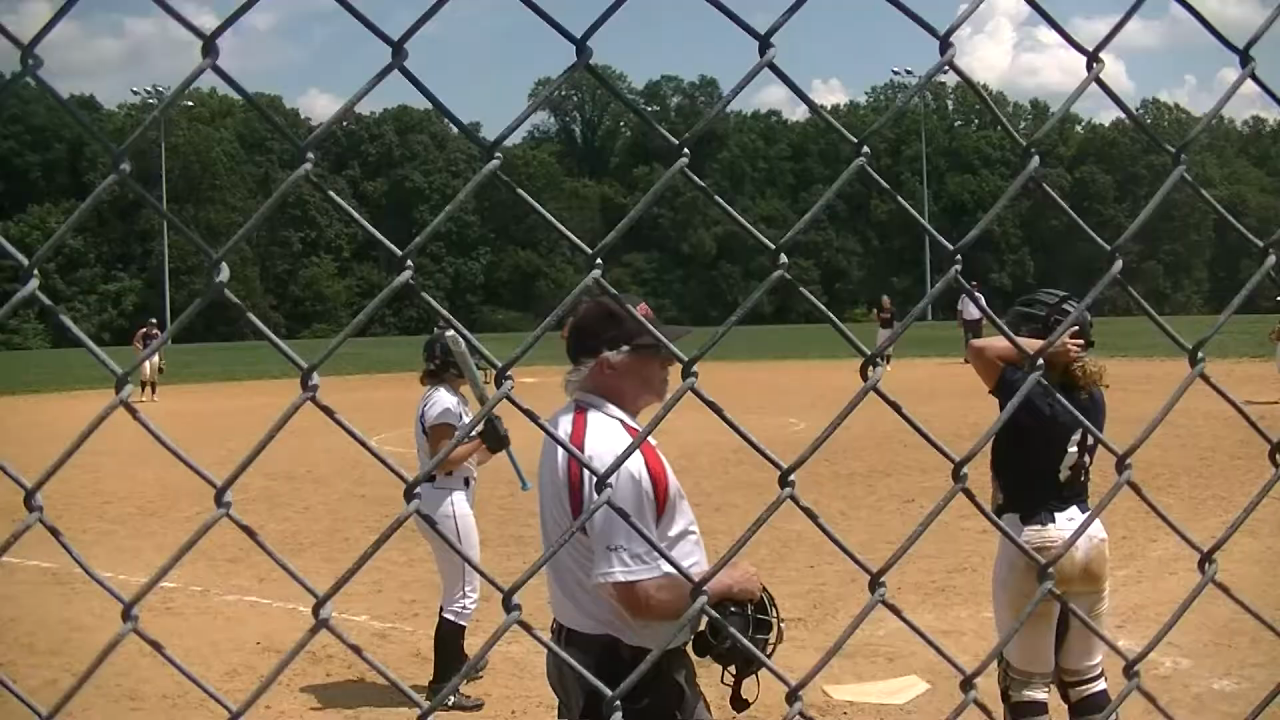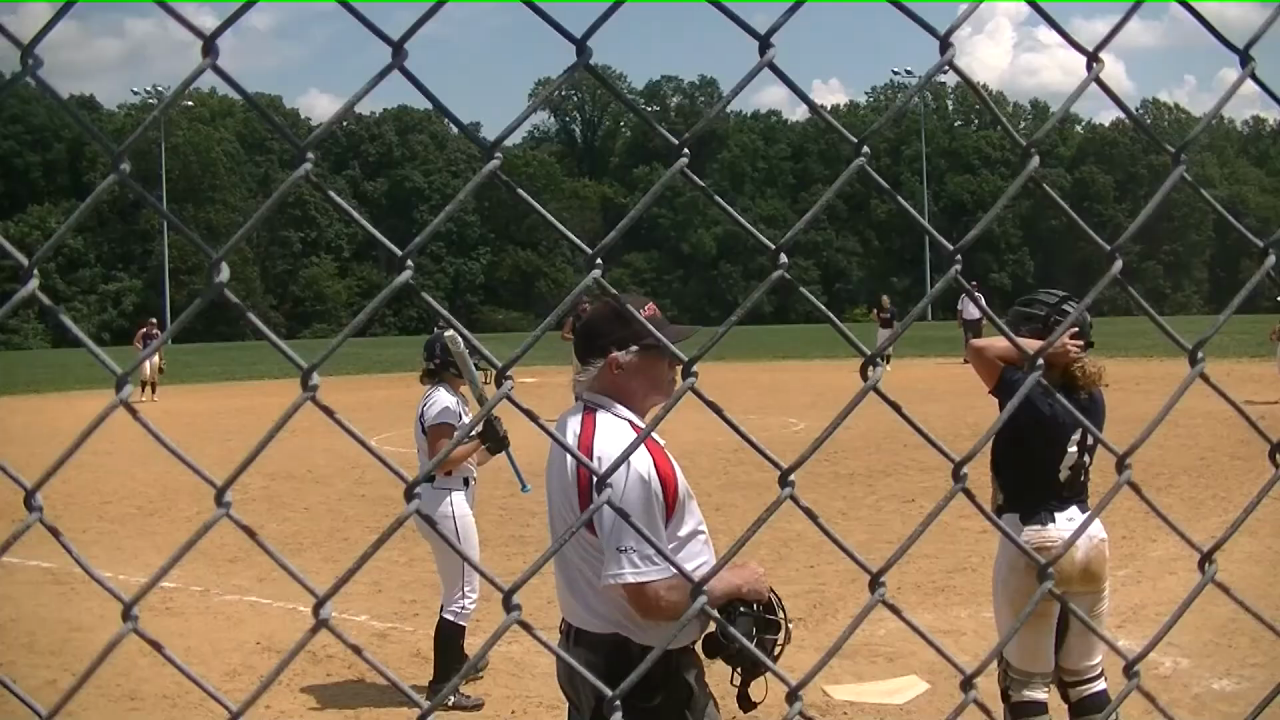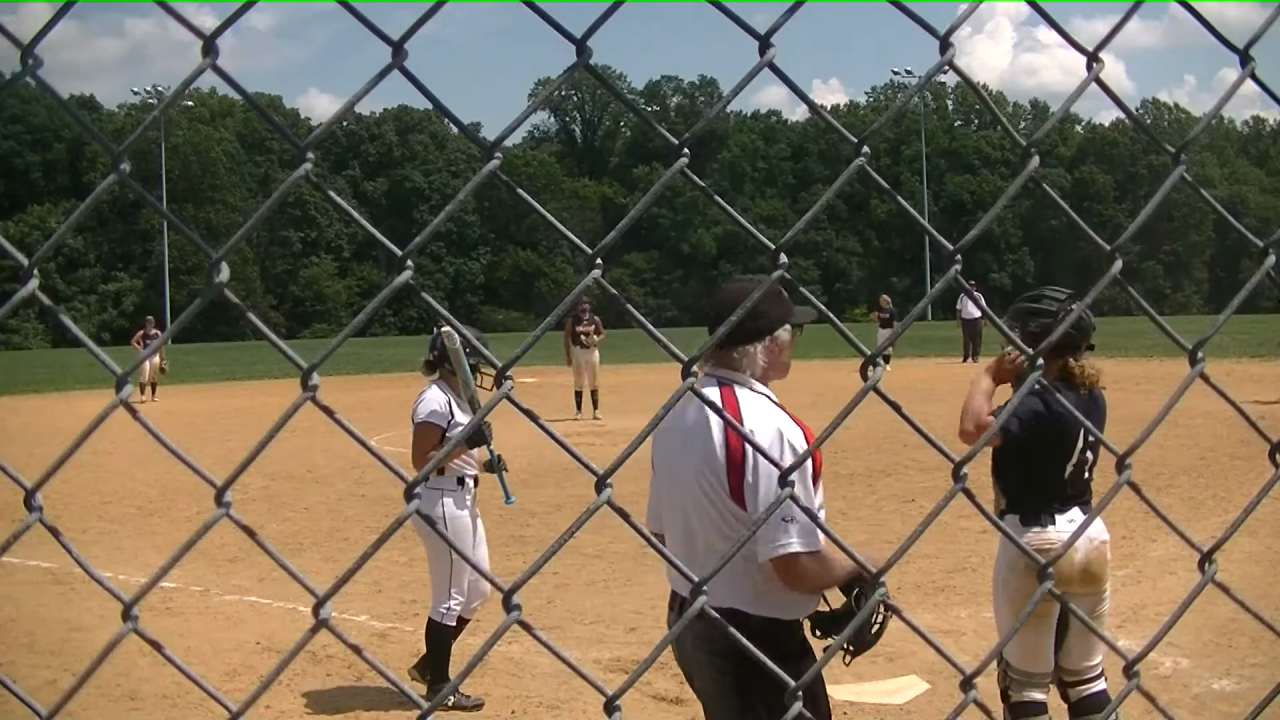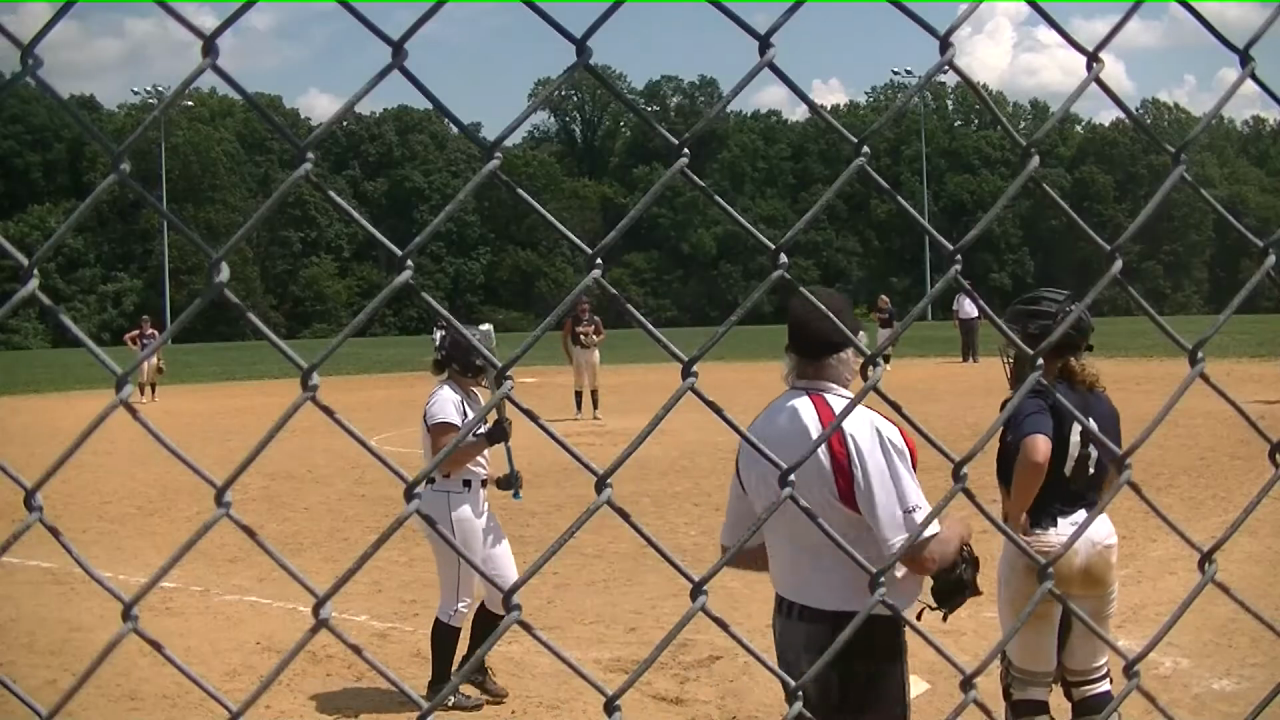
dt=0.3s
person 1, frame 1
left shoulder: (569, 425)
right shoulder: (619, 452)
right elbow: (642, 595)
left wrist: (706, 576)
right wrist: (726, 581)
left hip: (585, 654)
right hip: (629, 669)
person 1, frame 2
left shoulder: (576, 425)
right shoulder: (629, 456)
right elbow: (651, 596)
left wrist: (718, 576)
right wrist: (736, 581)
left hip: (591, 650)
right hip: (641, 669)
person 1, frame 3
left shoulder: (679, 410)
right shoulder: (770, 429)
left elbow: (662, 530)
right elbow: (799, 568)
right wrist: (853, 564)
left hip: (693, 620)
right hip: (753, 639)
person 1, frame 4
left shoulder: (760, 429)
right shoulder: (864, 430)
left elbow: (738, 552)
right elbow: (923, 554)
right wrist: (958, 533)
left hip: (791, 625)
right hip: (855, 640)
person 2, frame 1
left shoulder: (1032, 398)
right shoulder: (1091, 398)
left elbow: (978, 349)
left wrist: (1041, 349)
right wrist: (1059, 357)
left hip: (1033, 542)
right hip: (1088, 537)
left knee: (1025, 680)
right knee: (1085, 674)
person 2, frame 2
left shoulder: (1032, 399)
right shoulder: (1091, 398)
left elbow: (978, 347)
left wrist: (1042, 349)
right wrist: (1054, 356)
left hip: (1032, 541)
right hip: (1087, 536)
left knee: (1025, 680)
right knee: (1085, 674)
person 2, frame 3
left shoulder: (1038, 402)
right shoulder: (1092, 398)
left elbow: (972, 429)
left wrist: (991, 375)
right wrist: (1026, 368)
left hip: (1035, 543)
right hip: (1090, 537)
left knee: (1025, 681)
right knee: (1085, 674)
person 2, frame 4
left shoulder: (1035, 397)
right shoulder: (1100, 402)
left elbow: (1035, 455)
right elbow: (1114, 476)
left wrist: (1013, 513)
left hip: (1041, 543)
right hip: (1098, 538)
left knee: (1026, 679)
right knee: (1089, 674)
person 3, frame 1
left shoulder: (448, 398)
right shoulder: (443, 402)
right elbow: (444, 462)
left wrist: (489, 447)
right wrist: (482, 438)
left hip: (447, 500)
right hip: (446, 503)
left knee: (460, 587)
right knee: (463, 593)
left ankle: (456, 661)
right ankle: (441, 685)
person 3, frame 2
left shoulder: (452, 398)
right shoulder: (442, 401)
right elbow: (442, 461)
left wrist: (488, 449)
right wrist: (482, 439)
left hip: (455, 500)
right hip: (446, 503)
left knee: (462, 587)
right knee: (463, 594)
left ankle: (454, 659)
right ankle: (441, 684)
person 3, frame 3
left shoulder: (461, 397)
right shoulder: (434, 399)
right elbow: (421, 460)
left wrist: (484, 463)
right wrist: (467, 443)
left hip: (463, 501)
right hip: (442, 503)
left knee: (478, 591)
right knee: (450, 597)
left ankle: (431, 662)
right ankle: (439, 686)
person 3, frame 4
left shoulder: (472, 397)
right shoulder: (444, 400)
right elbow: (446, 463)
left wrist: (497, 480)
right wrist: (488, 438)
left hip: (475, 502)
right hip: (451, 505)
left knee: (505, 585)
right knee: (457, 601)
left ankle: (474, 666)
right ankle: (439, 688)
